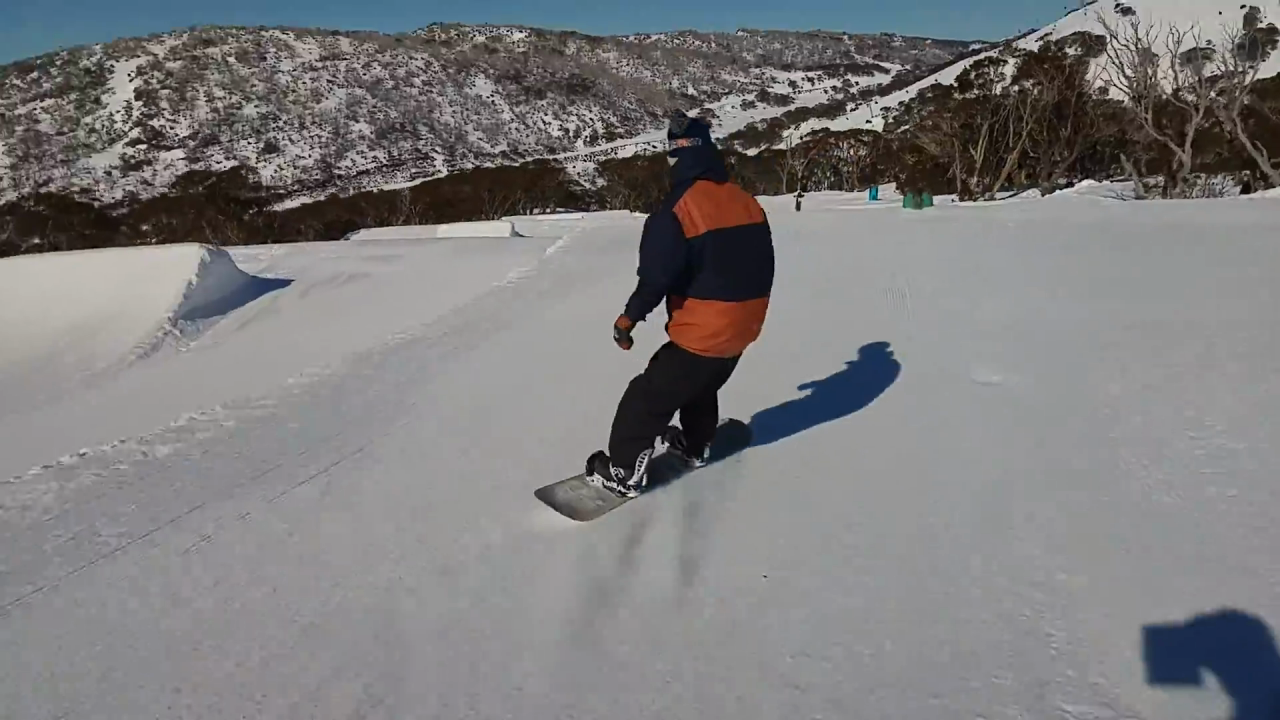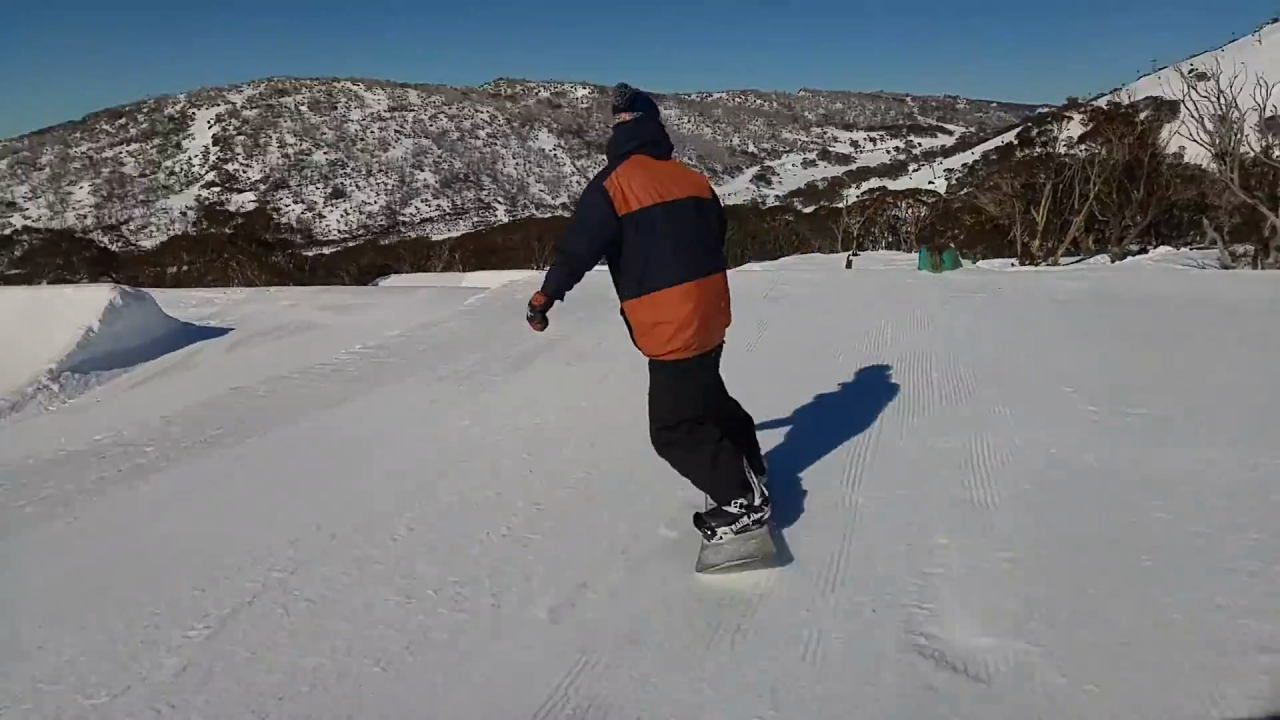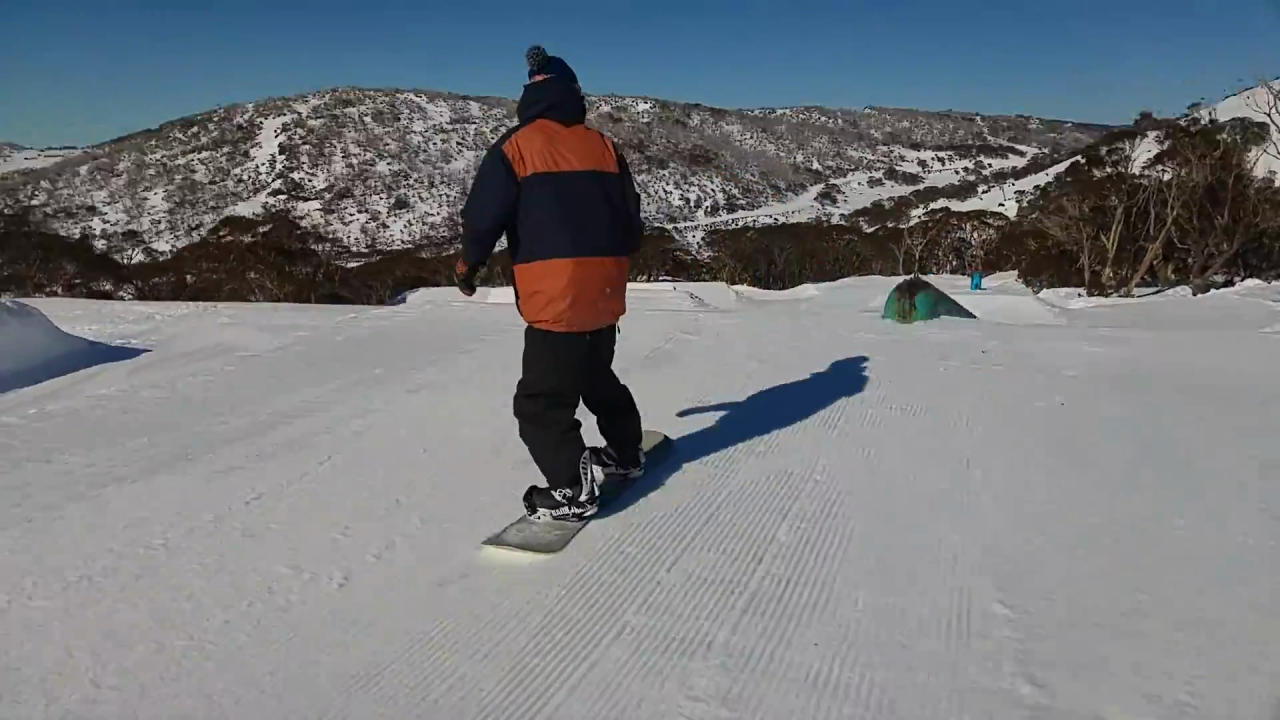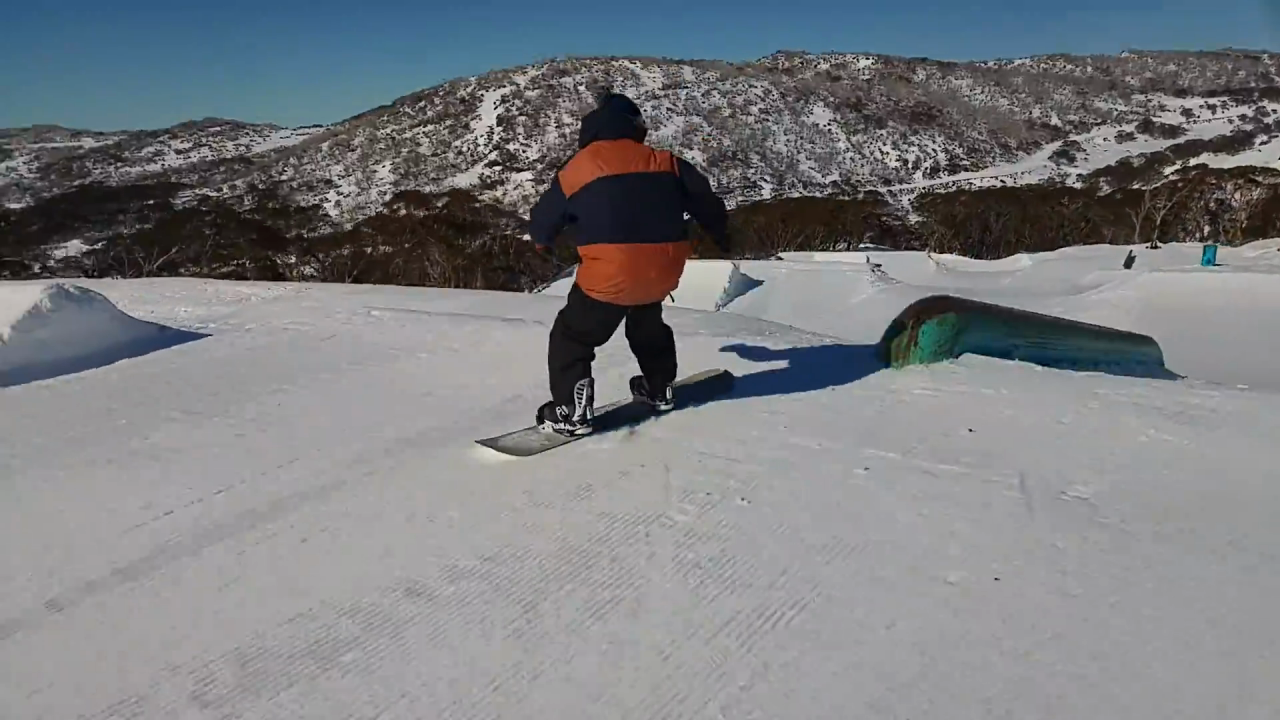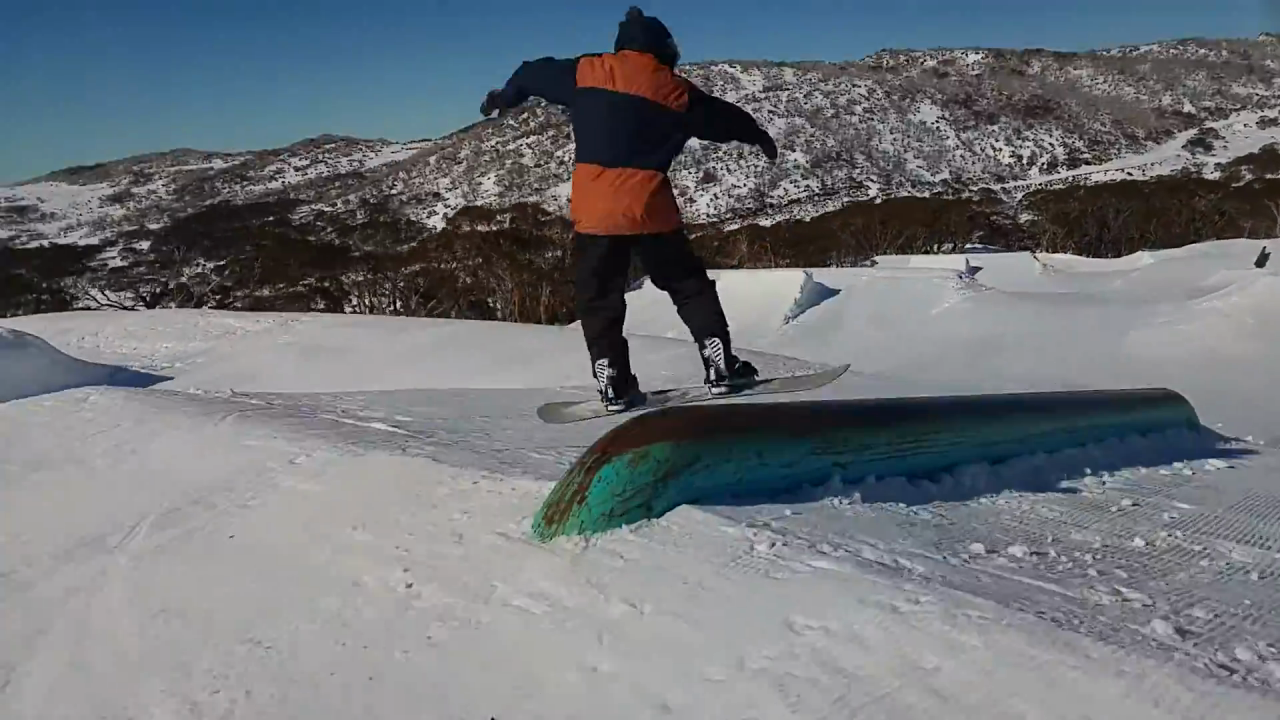
dt=0.5s
person 1, frame 1
left shoulder: (677, 208)
right shoulder: (747, 202)
left elbow: (656, 274)
right elbow: (763, 265)
left wrist: (629, 317)
left hip: (703, 330)
right hip: (745, 326)
left knee: (648, 398)
right knee: (699, 386)
right ankle: (696, 444)
person 1, frame 2
left shoulder: (613, 185)
right shoulder: (693, 178)
left elbow: (578, 248)
left wrist: (544, 297)
left hip: (670, 324)
right hip: (710, 313)
left knee: (674, 429)
right knee: (707, 395)
left ankle: (744, 500)
right ankle: (747, 464)
person 1, frame 3
left shoulder: (514, 147)
right shoulder: (606, 148)
left elbow: (483, 217)
right elbow: (631, 222)
left wrist: (468, 263)
left hip: (554, 298)
right hip: (607, 294)
left knee: (540, 402)
right knee: (596, 378)
left ankle: (572, 490)
right ankle: (626, 451)
person 1, frame 4
left shoulder: (573, 173)
right shoulder: (663, 160)
left elbow: (543, 223)
right elbow: (705, 202)
left wrist: (542, 239)
right wrist: (722, 235)
left hip: (608, 274)
right hip: (662, 269)
left knee: (571, 336)
right knee: (647, 326)
left ankle: (571, 410)
right ankle: (660, 388)
person 1, frame 5
left shoulder: (588, 71)
right shoulder: (678, 90)
left elbow: (536, 77)
right elbow: (728, 119)
left wrist: (501, 97)
right wrist: (761, 138)
left hip: (595, 206)
right hip: (649, 204)
left knee: (599, 300)
right knee: (689, 285)
left ankle: (615, 387)
right ankle: (722, 371)
